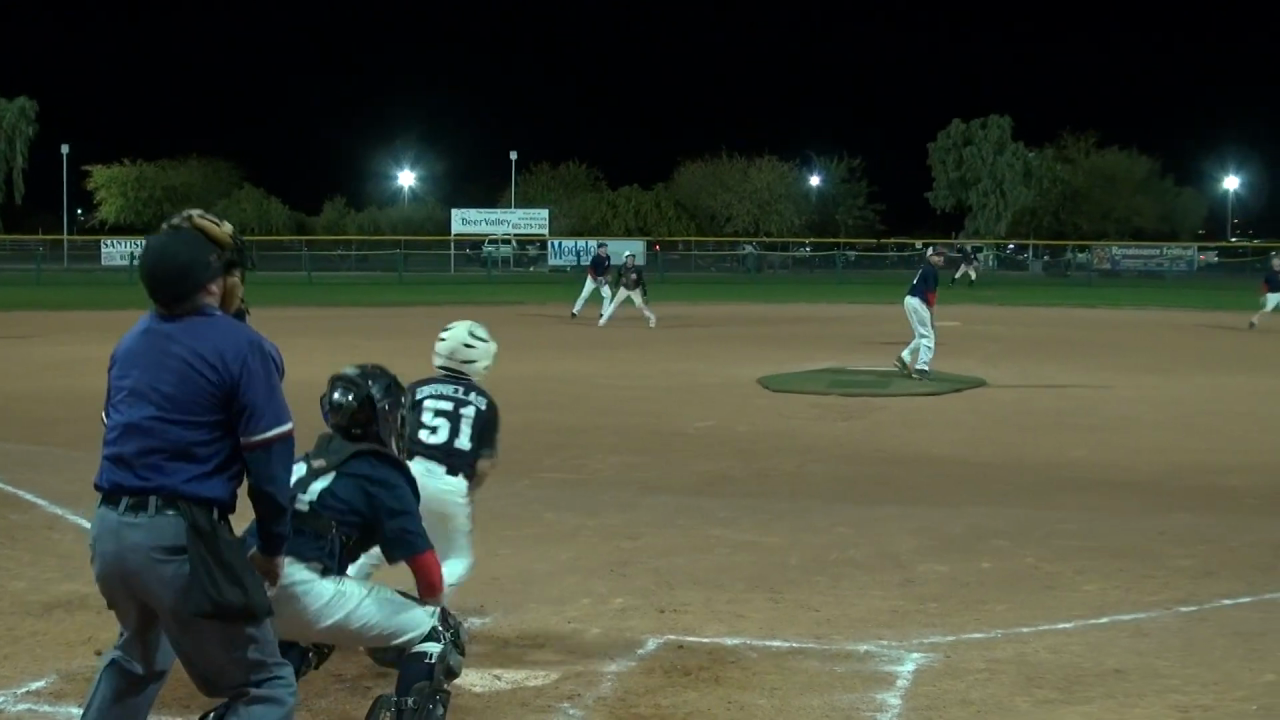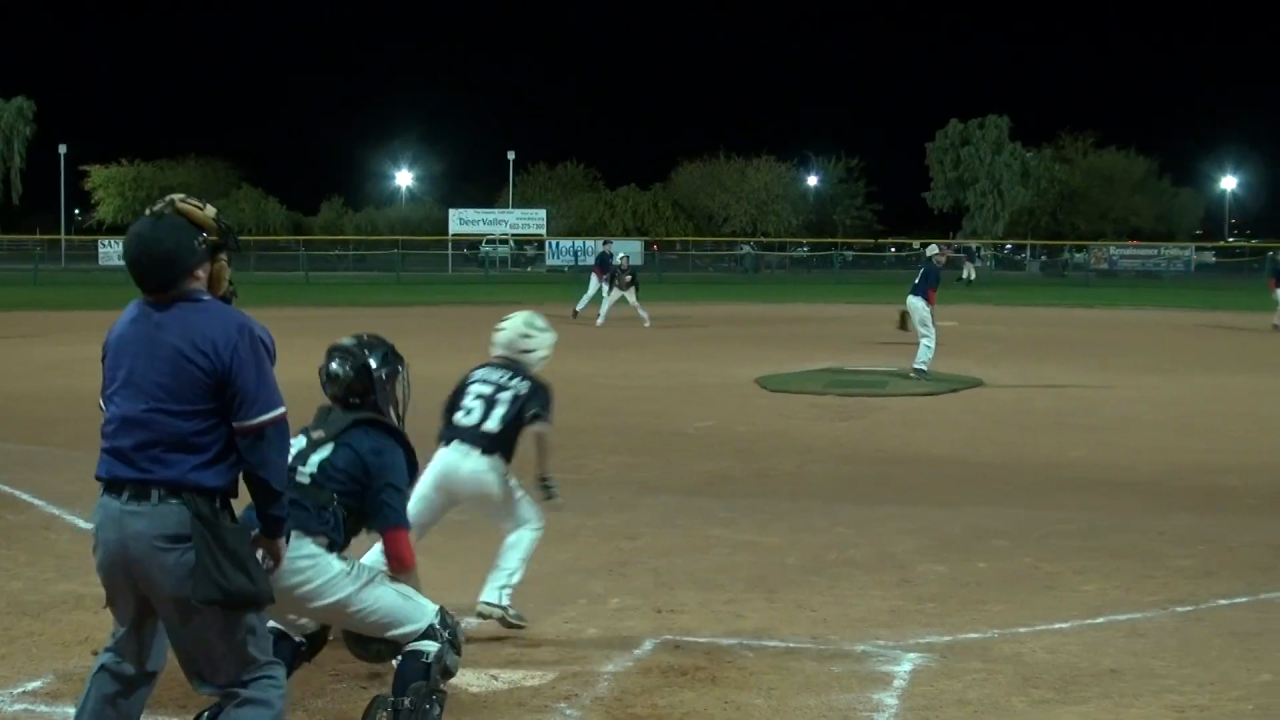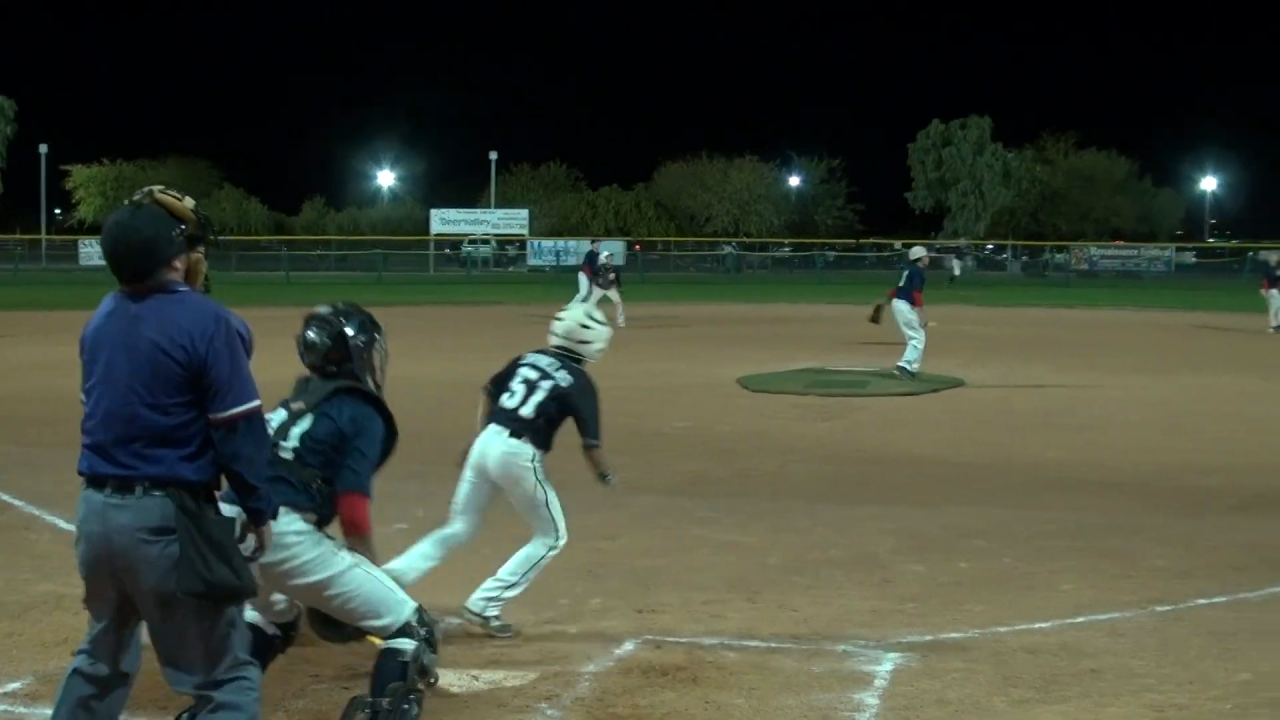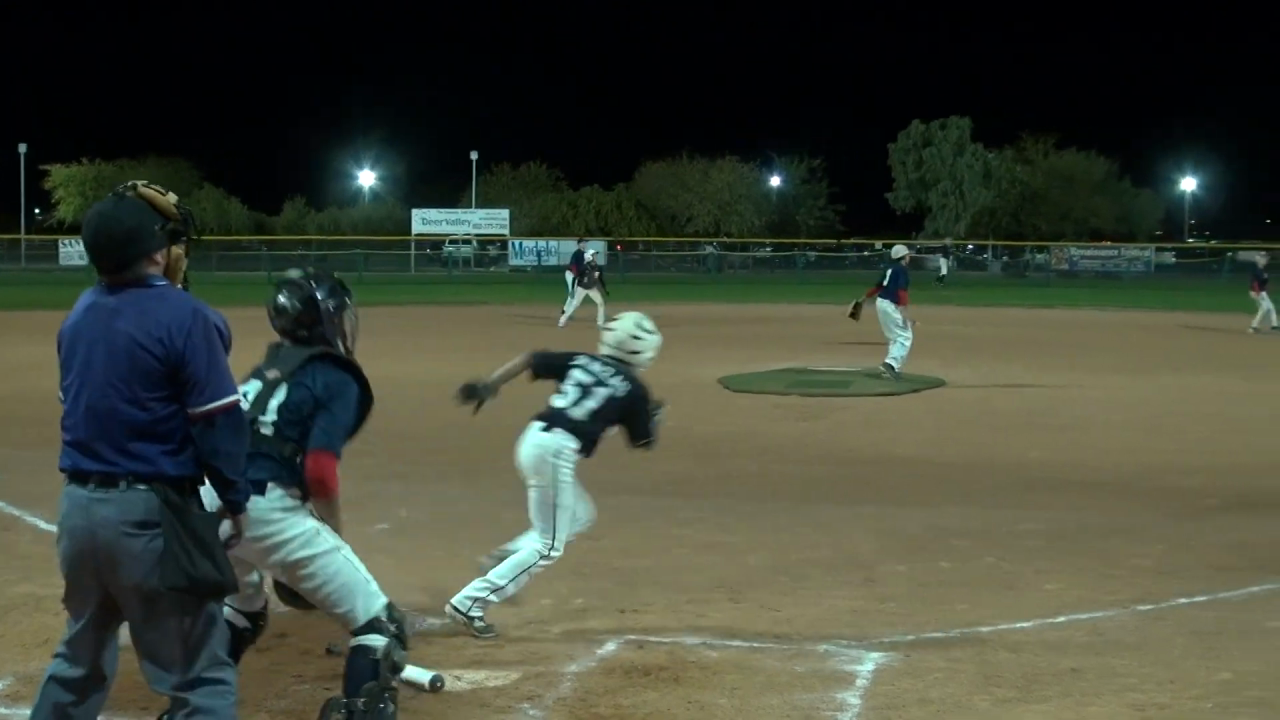
dt=0.1s
person 1, frame 1
left shoulder: (133, 339)
right shoulder: (241, 346)
left elbow: (121, 433)
right elbow: (269, 461)
right wrist: (273, 543)
left hip: (109, 526)
right hip: (179, 535)
left knee: (137, 656)
person 1, frame 2
left shoulder: (124, 326)
right shoulder: (232, 331)
left elbow: (121, 421)
right elbow: (263, 445)
right wrist: (274, 524)
left hip: (111, 517)
right hip: (181, 526)
left knee: (129, 656)
person 1, frame 3
left shoulder: (101, 317)
right shoulder: (207, 322)
left elbow: (102, 413)
right elbow: (240, 433)
right wrist: (258, 509)
left hip: (96, 510)
right hip: (166, 519)
left knee: (103, 657)
person 1, frame 4
left shoulder: (79, 313)
right shoulder: (185, 317)
left elbow: (78, 409)
right elbow: (219, 427)
right wrist: (235, 501)
left hip: (78, 506)
right hip: (149, 514)
left knee: (80, 658)
person 2, frame 1
left shoulder: (317, 458)
right shoulder: (385, 477)
right elbow: (428, 574)
right wrist: (424, 612)
right hip: (296, 586)
left knee: (309, 625)
right knee: (438, 632)
person 2, frame 2
left shoulder: (317, 431)
right shoulder: (384, 447)
right elbow: (399, 550)
right wrist: (407, 594)
right hip: (297, 559)
left knee: (304, 619)
right knee: (435, 630)
person 2, frame 3
left shoulder: (294, 402)
right shoulder: (363, 415)
right elbow: (352, 512)
right wrist: (368, 570)
right hip: (285, 533)
left knee: (276, 612)
right knee: (410, 629)
person 2, frame 4
left shoulder: (265, 370)
right shoulder: (337, 380)
right elbow: (319, 469)
right wrist: (331, 530)
left hip: (211, 504)
right hip: (266, 509)
left knee: (241, 605)
right knee: (376, 621)
person 3, frame 1
left shoulder: (417, 390)
right shoulder: (484, 403)
right elbow: (484, 465)
right wrist: (465, 494)
left hip: (410, 476)
right hip: (451, 488)
left knee: (372, 554)
right knee: (457, 563)
person 3, frame 2
left shoulder: (475, 375)
right shoulder: (534, 388)
left elbow: (445, 428)
right elbow: (538, 429)
right wrist: (546, 479)
left hip: (447, 461)
right hip: (485, 468)
right knee: (528, 525)
right ankle: (495, 599)
person 3, frame 3
left shoulder: (529, 359)
right shoulder: (580, 383)
left elbow: (488, 392)
right elbow: (590, 445)
right wrist: (605, 473)
left hip: (485, 444)
right hip: (517, 456)
left knee: (458, 531)
right knee: (552, 538)
left ankle: (393, 578)
right ankle: (485, 605)
person 3, frame 4
left shoulder: (578, 361)
right shoulder: (633, 389)
left elbow: (529, 359)
right elbow: (641, 442)
left wrist: (489, 385)
right wrist: (652, 416)
left hip: (532, 440)
right hip: (557, 453)
left knee: (581, 517)
right knee: (547, 546)
left ankle: (509, 558)
